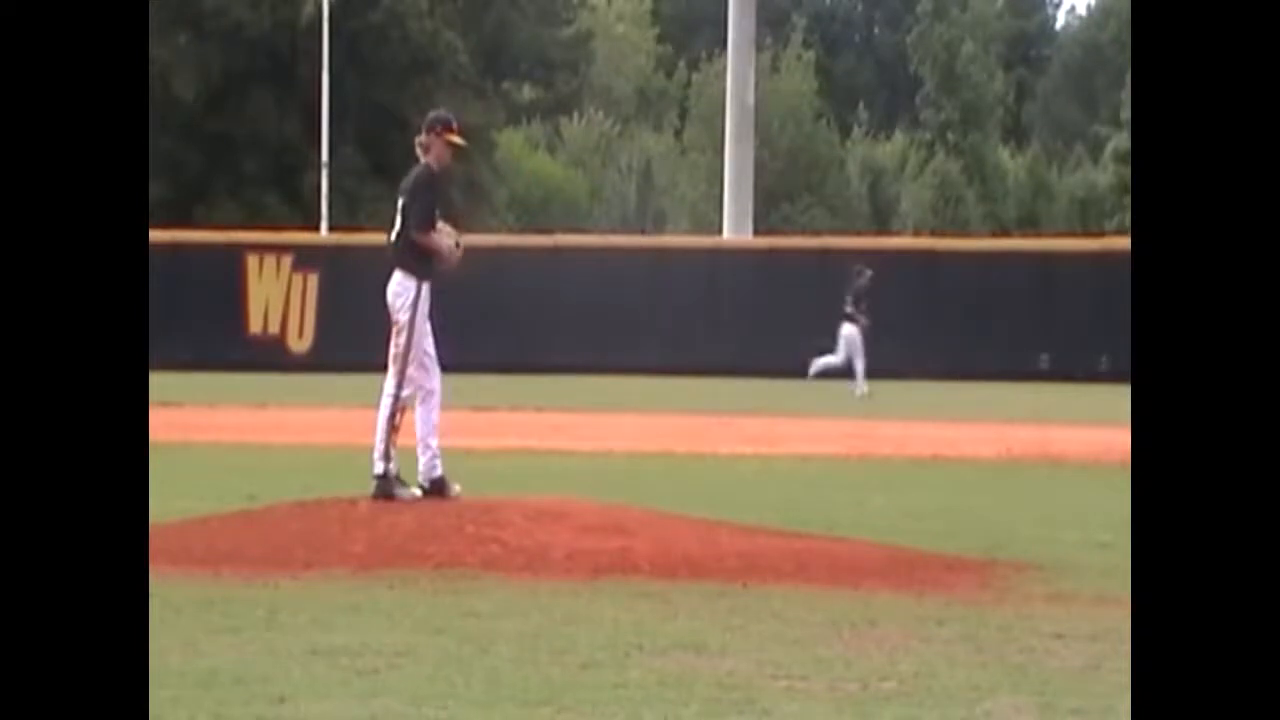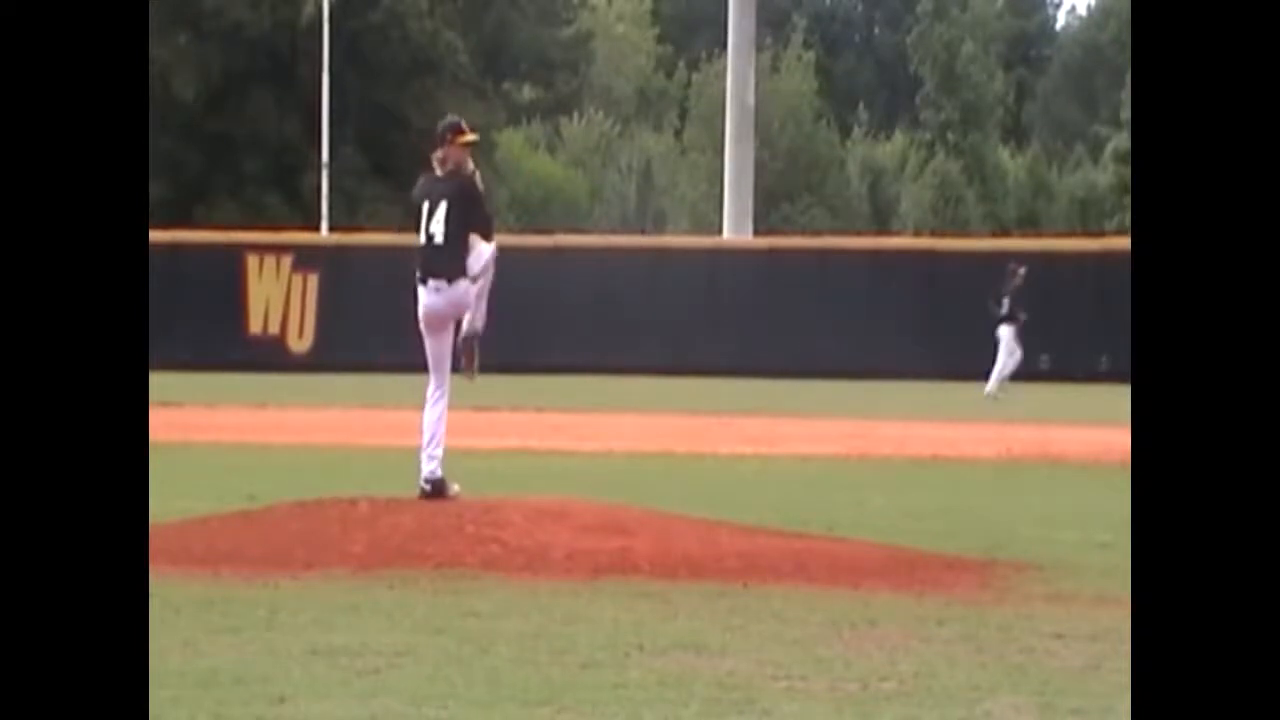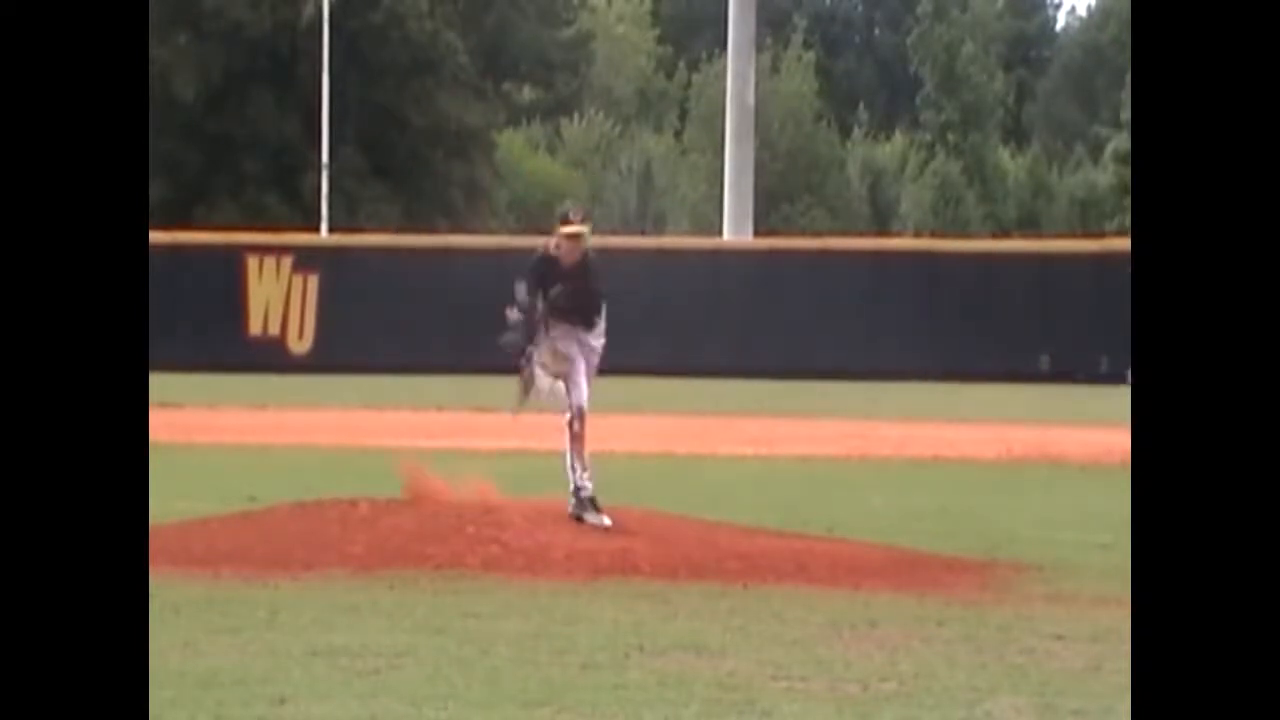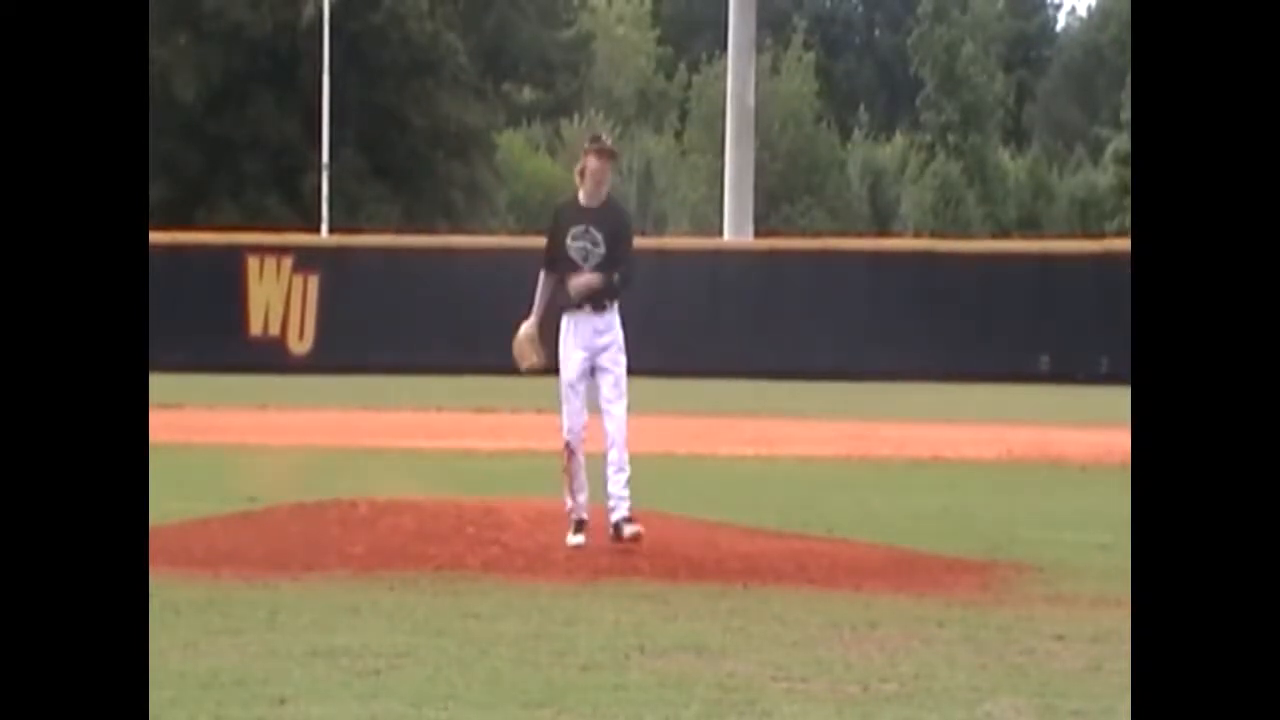
dt=1s
person 1, frame 1
left shoulder: (414, 178)
right shoulder: (427, 177)
right elbow: (418, 231)
left wrist: (439, 236)
right wrist: (444, 249)
left hip: (409, 284)
right hip: (410, 286)
left knee: (429, 382)
right knee: (400, 382)
left ankle: (431, 474)
right ankle: (384, 473)
person 1, frame 2
left shoulder: (421, 186)
right shoulder: (463, 183)
right elbow: (487, 230)
left hip: (426, 294)
right hip: (455, 289)
left knee: (437, 384)
right knee: (486, 249)
left ankle: (430, 475)
right ankle: (471, 338)
person 1, frame 3
left shoulder: (589, 270)
right shoulder: (542, 261)
left elbow: (588, 320)
right elbow: (528, 290)
left hip: (587, 331)
right hip: (558, 332)
right knee: (576, 406)
left ankle: (533, 366)
right ankle: (581, 496)
person 1, frame 4
left shoulder: (618, 217)
right shoulder: (563, 214)
left elbow: (622, 273)
right elbow: (549, 266)
left wrist: (595, 280)
right wrist: (534, 316)
left hip: (609, 322)
right hip: (573, 323)
left knee: (616, 417)
right knee: (572, 425)
left ankle: (620, 513)
right ankle: (577, 515)
